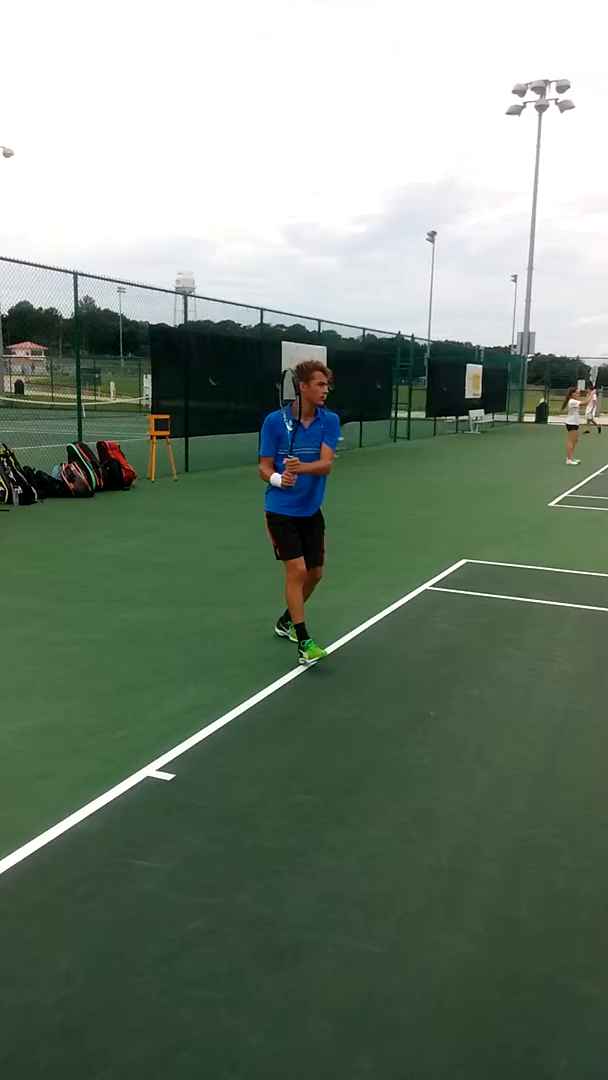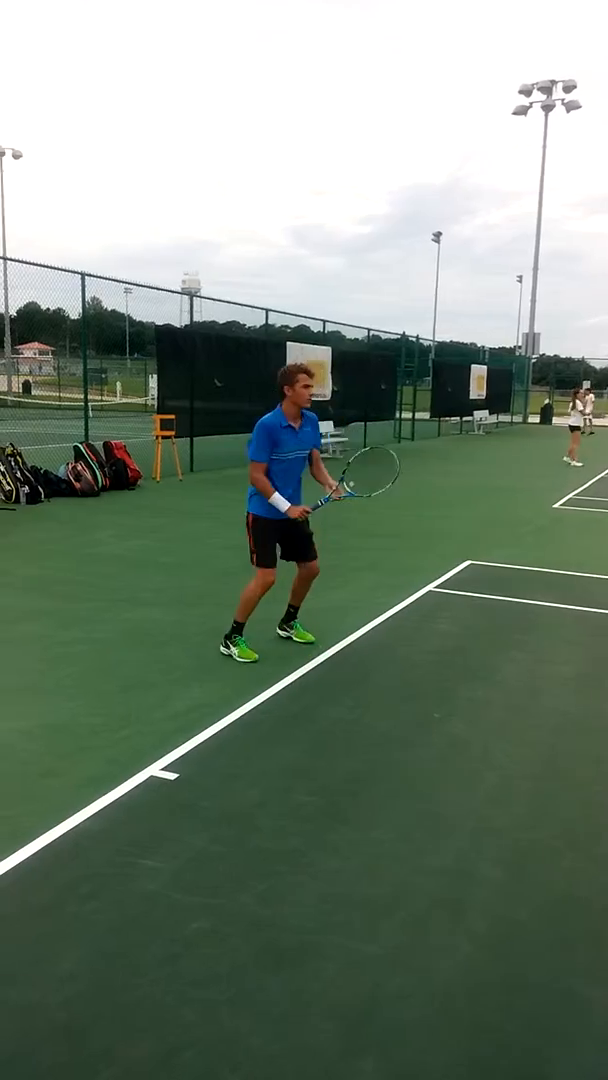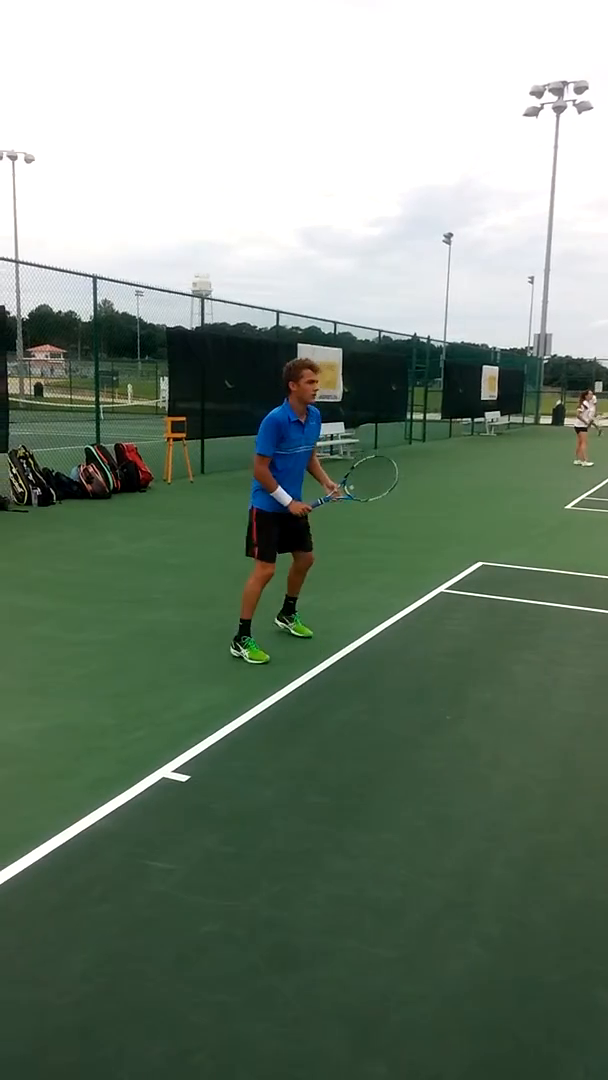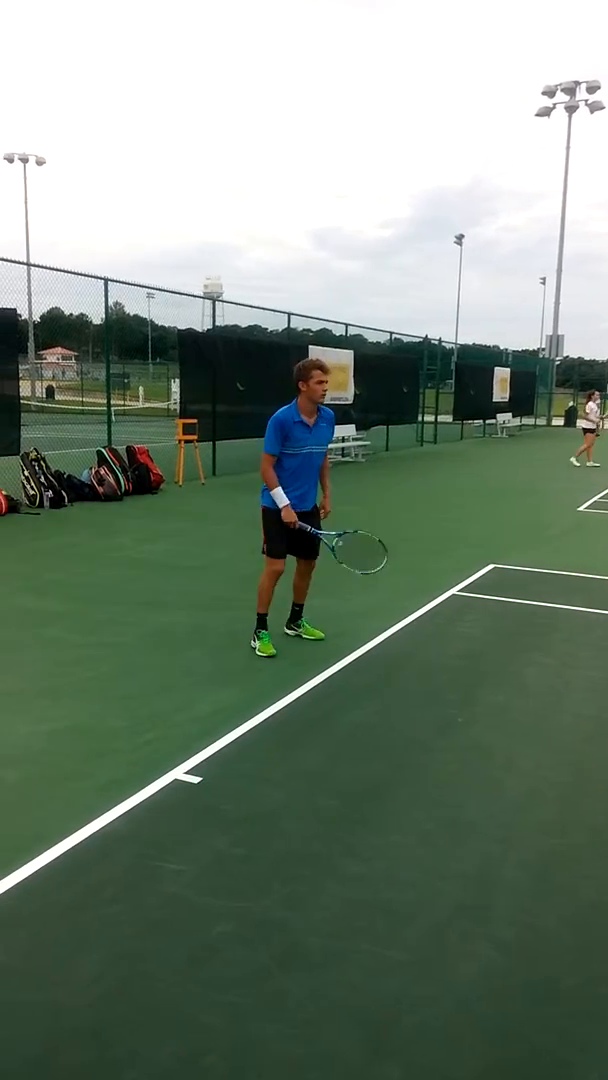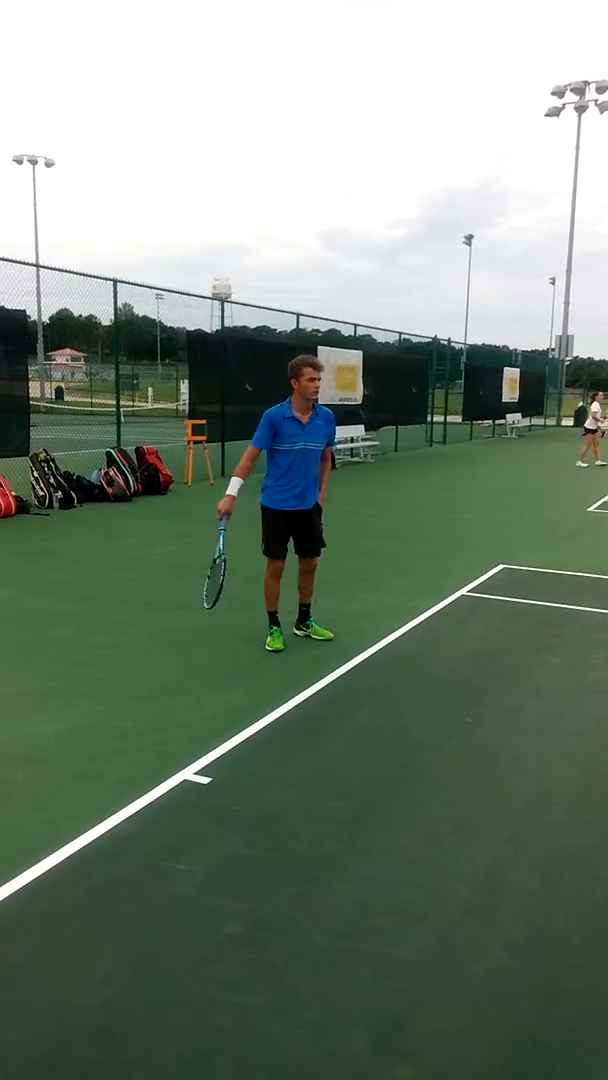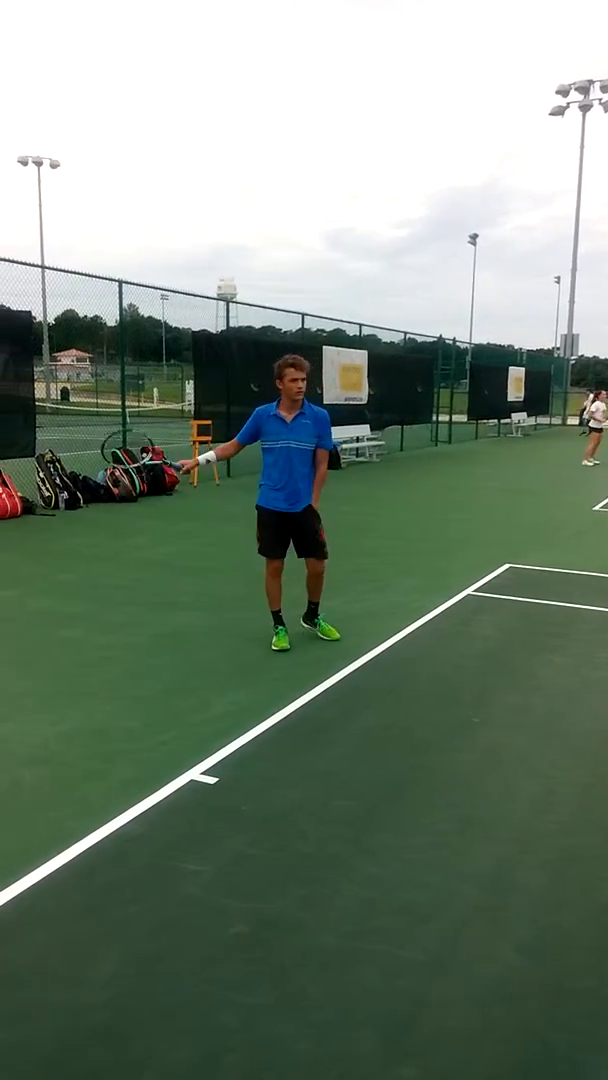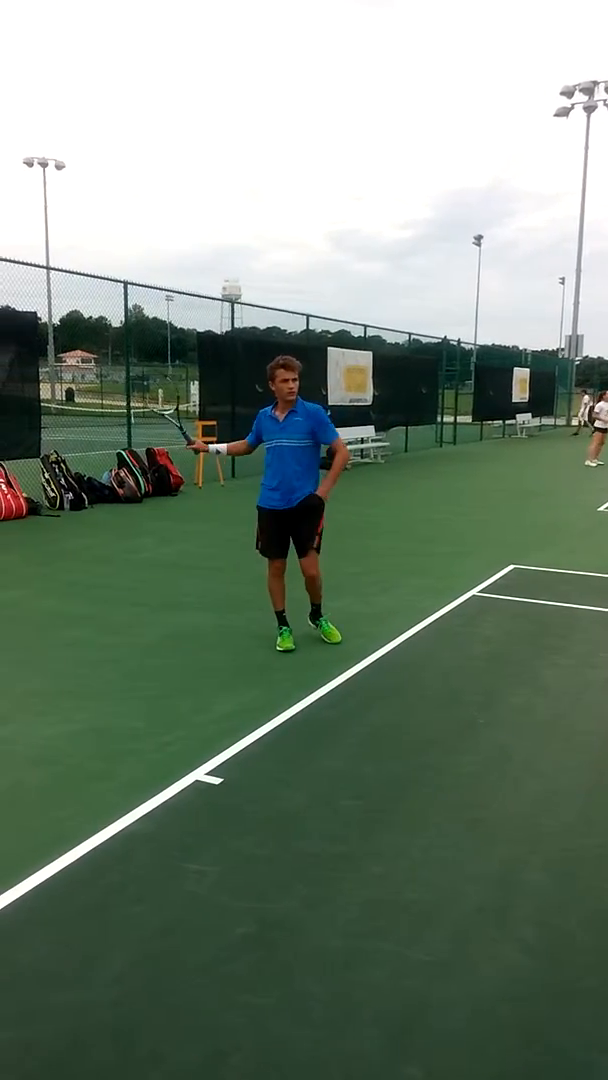
dt=0.3s
person 1, frame 1
left shoulder: (331, 420)
right shoulder: (274, 421)
left elbow: (326, 462)
right elbow: (264, 468)
left wrist: (301, 468)
right wrist: (280, 479)
left hip: (312, 511)
right hip: (281, 510)
left knee: (314, 572)
right knee: (296, 570)
left ankle: (287, 621)
right ankle: (302, 643)
person 1, frame 2
left shoulder: (311, 422)
right shoulder: (266, 426)
left elbow: (314, 461)
right elbow: (256, 476)
left wrist: (329, 482)
right wrist: (286, 507)
left hip: (295, 511)
right hip: (264, 513)
left knee: (311, 568)
right knee: (265, 578)
left ankle: (289, 622)
right ankle: (233, 637)
person 1, frame 3
left shoulder: (314, 416)
right shoulder: (275, 420)
right elbow: (260, 469)
left wrist: (326, 481)
right wrist: (289, 501)
left hip: (293, 504)
right hip: (267, 505)
left knee: (305, 558)
right knee: (264, 570)
left ankle: (287, 614)
right ankle: (242, 639)
person 1, frame 4
left shoulder: (328, 418)
right shoulder: (281, 419)
right elbow: (266, 467)
left wrist: (326, 495)
right wrist: (284, 506)
left hip: (307, 506)
right hip: (278, 506)
left knee: (307, 564)
right knee: (275, 567)
left ankle: (295, 621)
right ankle: (261, 631)
person 1, frame 5
left shoulder: (326, 418)
right shoulder: (274, 416)
right elbow: (250, 456)
left wrist: (321, 495)
right wrist: (230, 494)
left hip: (309, 506)
right hip: (276, 505)
left knee: (309, 563)
right knee: (275, 565)
left ankle: (304, 621)
right ankle: (273, 627)
person 1, frame 6
left shoulder: (319, 417)
right shoulder: (262, 415)
left elbow: (322, 465)
right elbow: (234, 446)
left wrist: (313, 502)
right wrist: (199, 460)
left hip: (304, 506)
right hip: (271, 506)
left knee: (317, 565)
right knee: (274, 566)
left ankle: (313, 616)
right ankle: (279, 626)
person 1, frame 7
left shoulder: (313, 413)
right shoulder: (264, 417)
left elbow: (341, 451)
right elbow: (247, 445)
left wrist: (327, 487)
right wrist: (209, 448)
left hip: (304, 503)
right hip: (270, 504)
left knee: (310, 568)
right knee: (276, 566)
left ankle: (318, 616)
right ankle: (283, 627)
